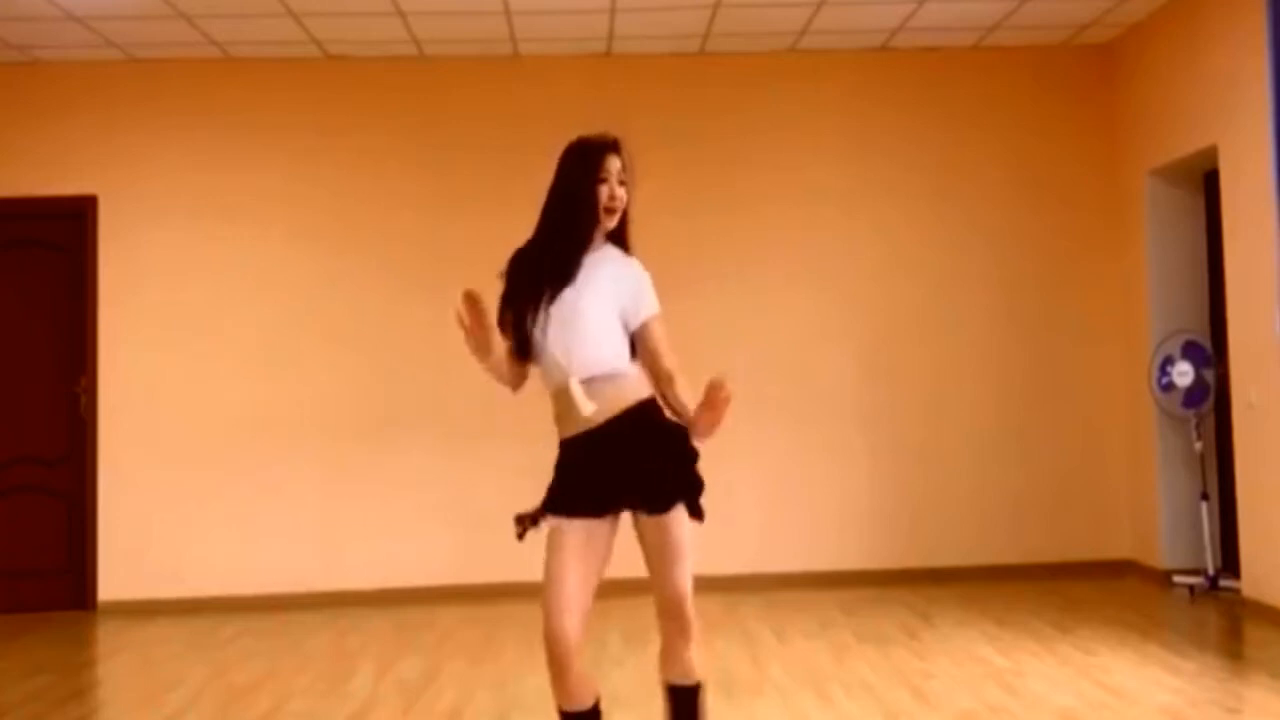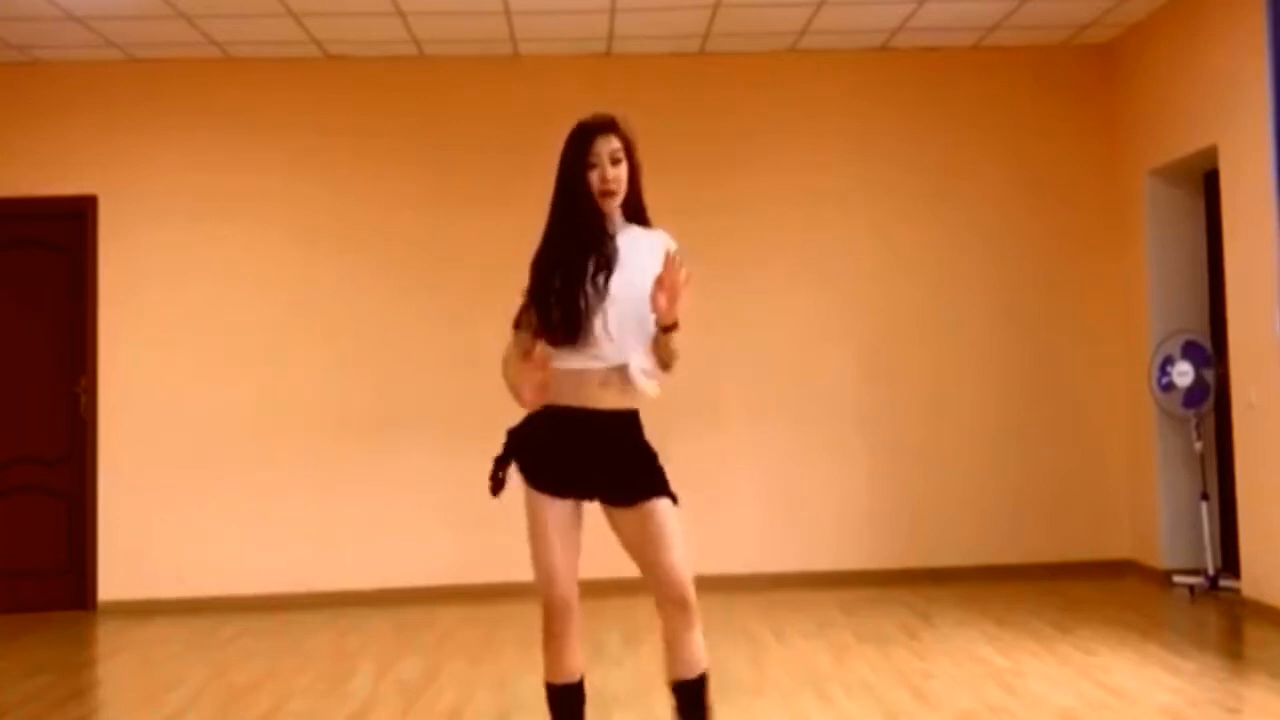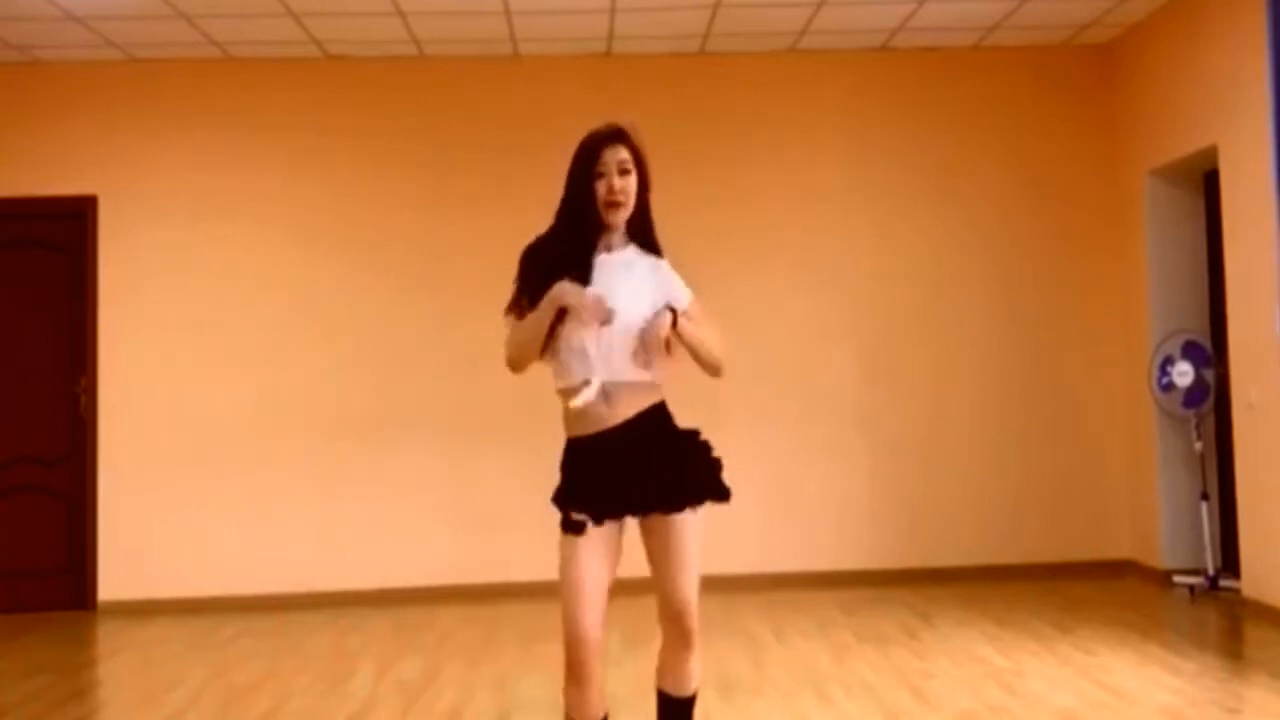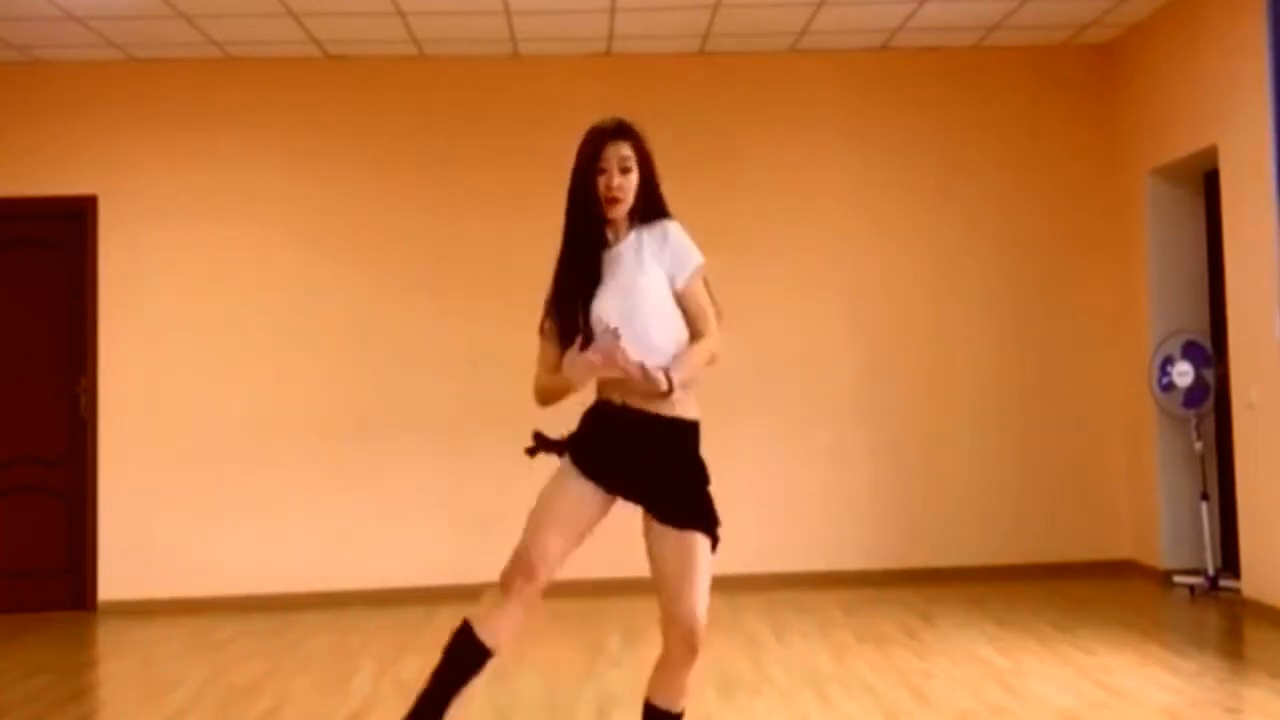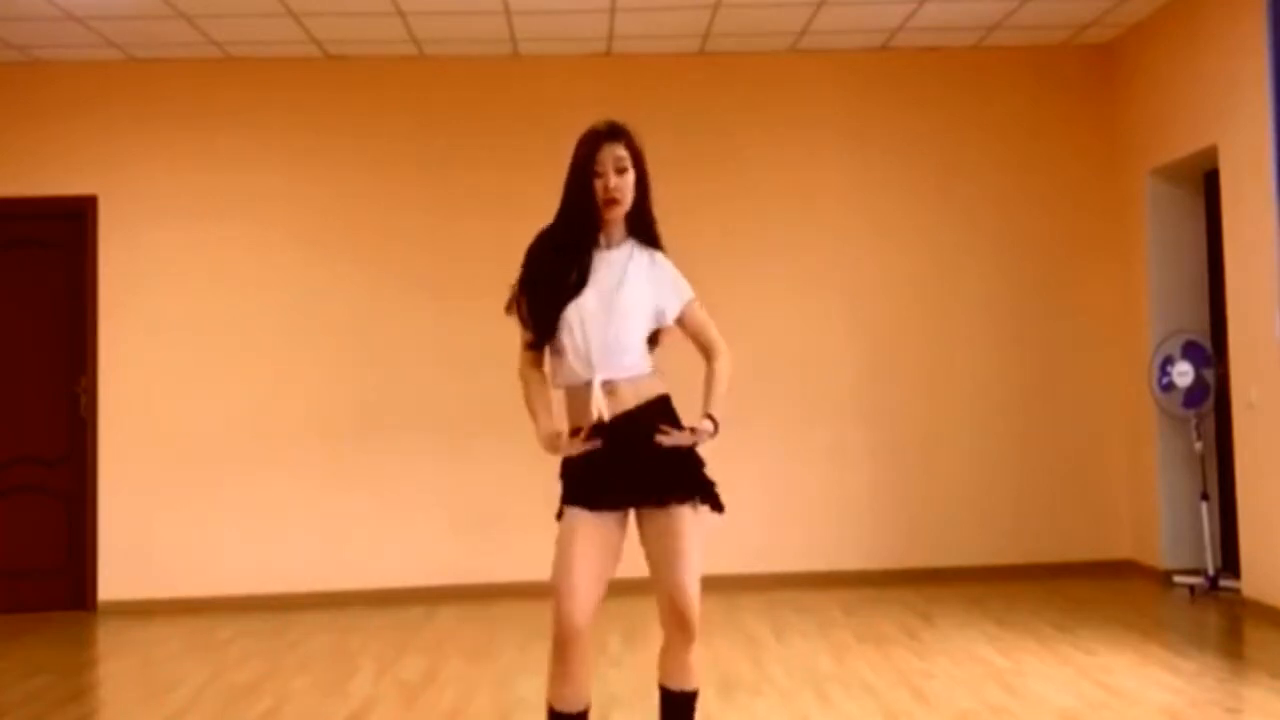
dt=0.4s
person 1, frame 1
left shoulder: (625, 273)
right shoulder: (535, 266)
left elbow: (665, 371)
right elbow: (514, 373)
left wrist: (694, 418)
right wrist: (488, 355)
left hip: (646, 441)
right hip: (582, 464)
left knee: (677, 613)
right knee: (562, 639)
person 1, frame 2
left shoulder: (657, 248)
right shoulder: (561, 257)
left elbow: (664, 362)
right elbow: (516, 353)
left wrist: (667, 321)
right wrist: (522, 383)
left hip: (618, 440)
right hip: (553, 438)
left knee: (678, 591)
right knee: (560, 609)
person 1, frame 3
left shoulder: (655, 272)
right shoulder: (552, 260)
left elbow: (716, 361)
right elbow: (517, 357)
left wrist: (675, 324)
right wrist: (555, 299)
left hip: (656, 447)
right hip: (589, 463)
left knee: (681, 621)
right knee: (582, 641)
person 1, frame 4
left shoulder: (666, 240)
right shoulder: (580, 268)
left elbow: (710, 340)
right elbow: (545, 387)
left wrist: (664, 378)
right wrist: (585, 367)
left hip: (672, 446)
right hip: (606, 435)
left knee: (687, 633)
right knee: (523, 575)
person 1, frame 5
left shoulder: (653, 267)
right shoulder: (553, 259)
left elbow: (717, 351)
right elbow: (531, 360)
left wrist: (709, 420)
right wrist: (546, 427)
left hip: (655, 439)
right hip: (592, 455)
left knee: (682, 618)
right knee: (570, 627)
